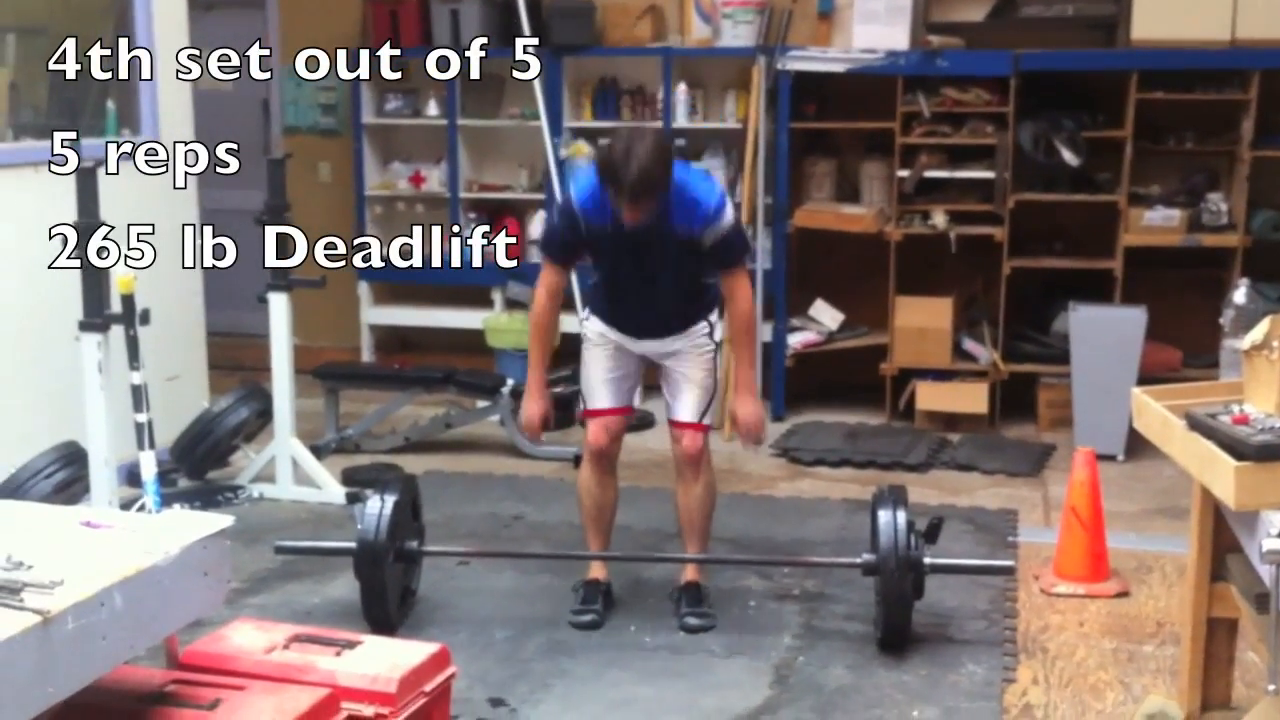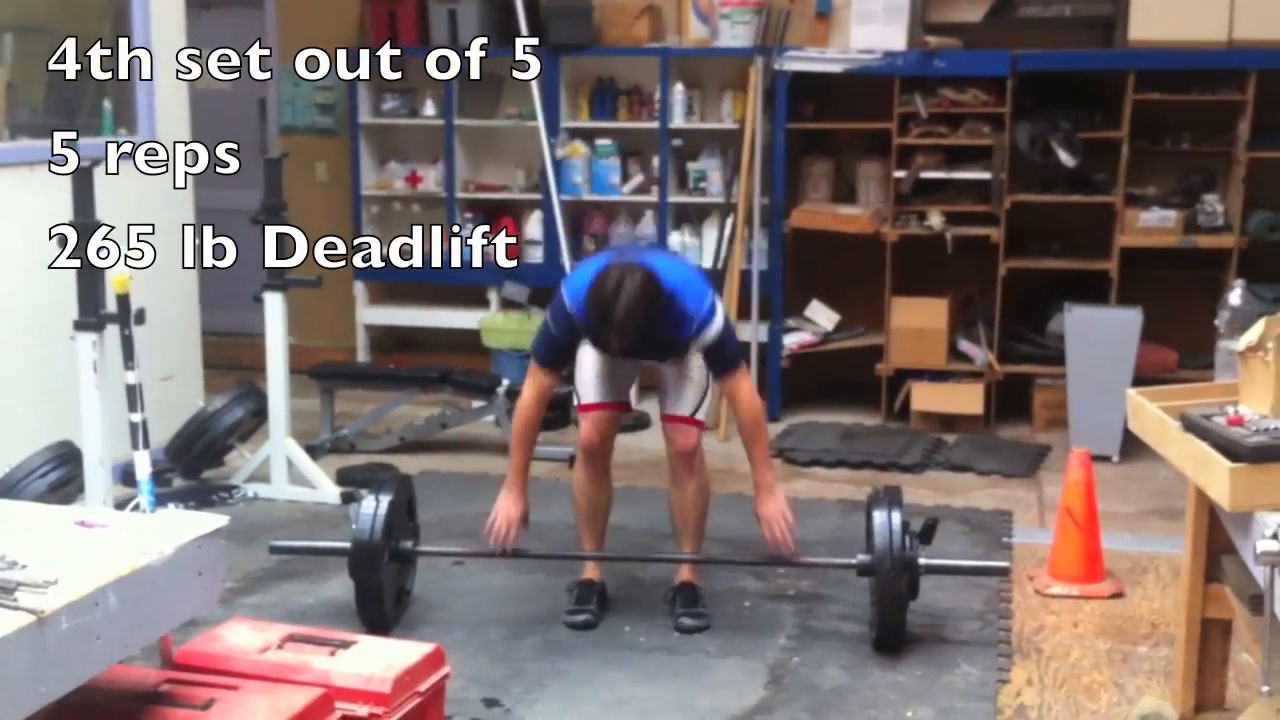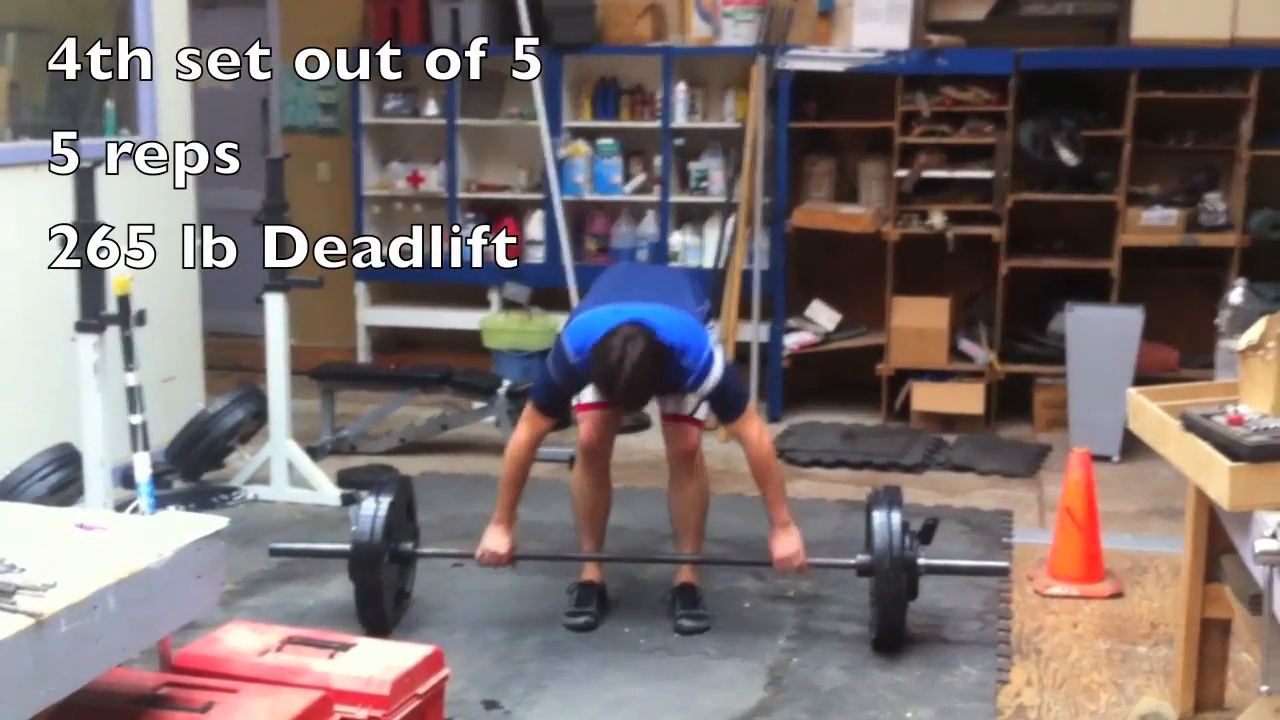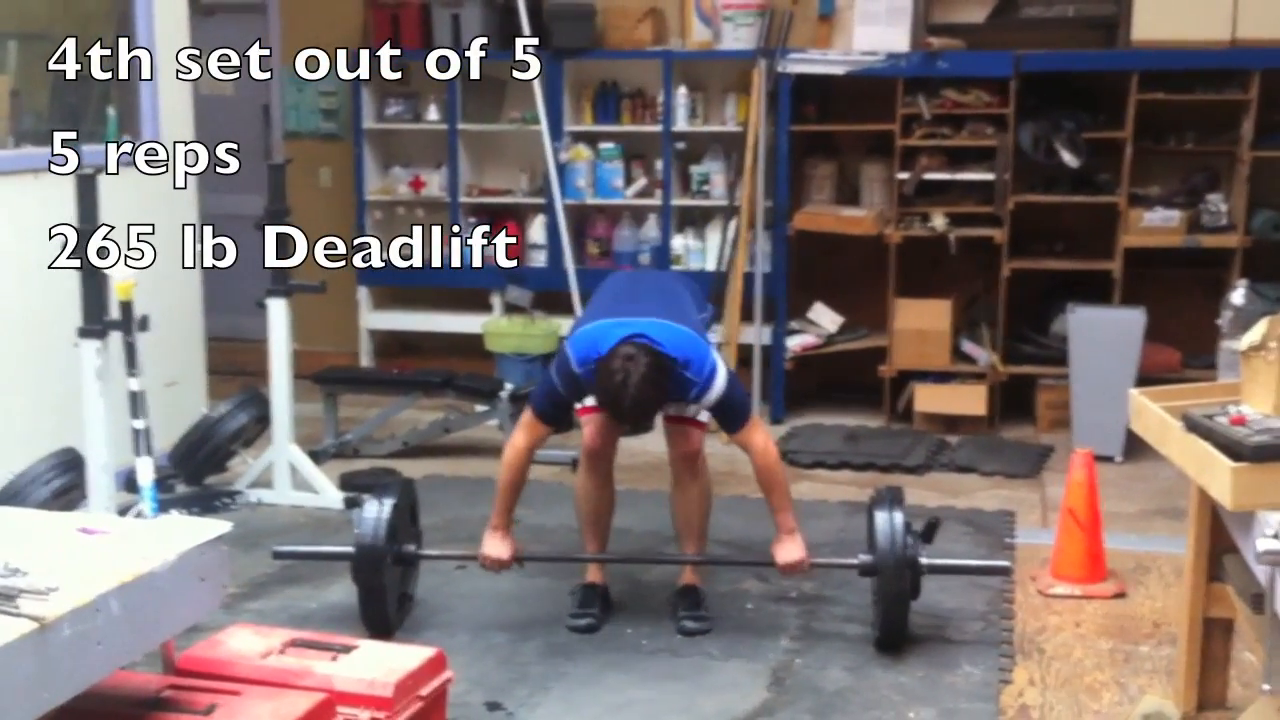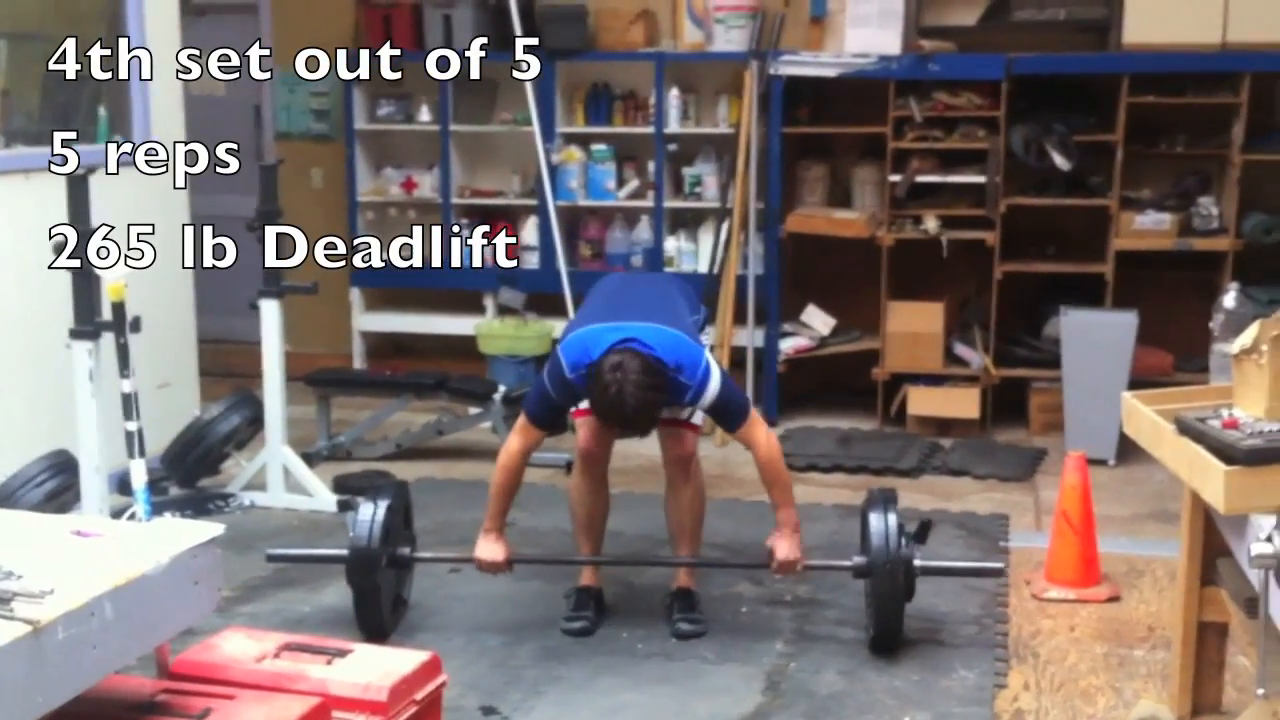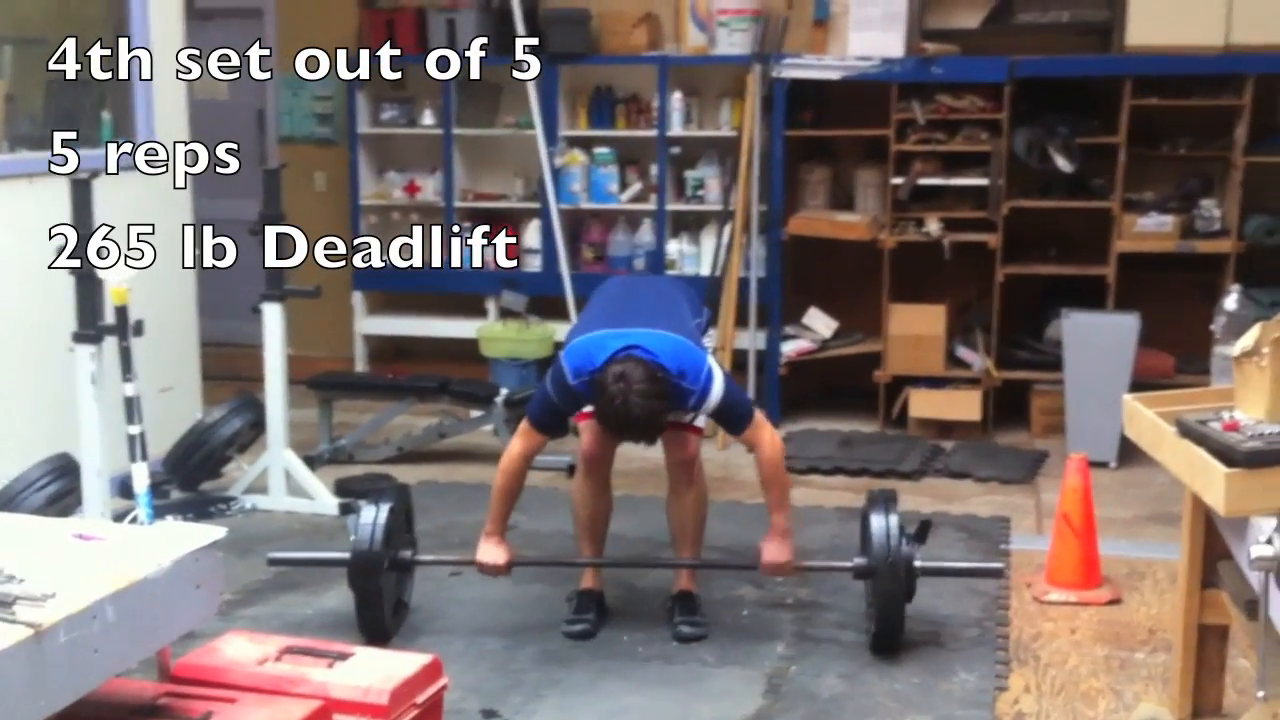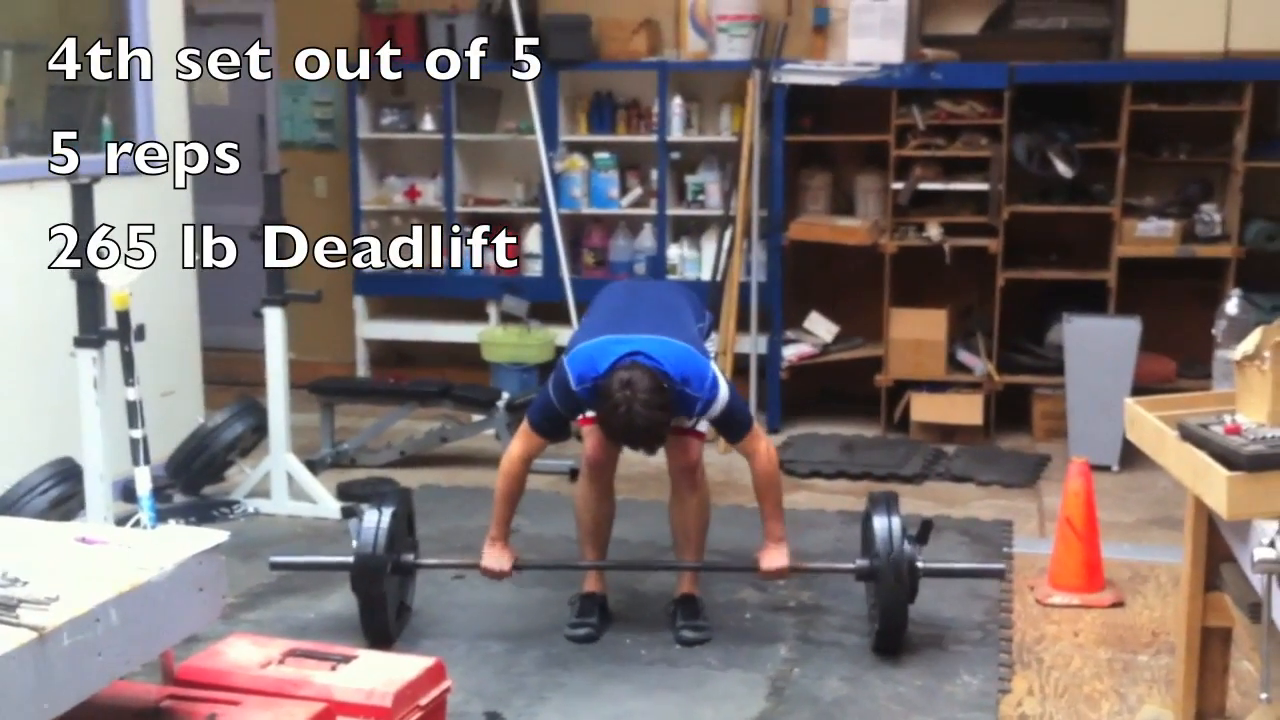
dt=0.2s
person 1, frame 1
left shoulder: (706, 201)
right shoulder: (580, 199)
left elbow: (738, 292)
right elbow: (550, 290)
left wrist: (744, 389)
right wrist: (536, 386)
left hip: (687, 326)
right hip: (611, 325)
left knee: (691, 449)
right knee: (599, 443)
left ankle: (692, 577)
right ankle: (596, 574)
person 1, frame 2
left shoulder: (695, 306)
right shoulder: (574, 300)
left elbow: (743, 395)
right elbow: (535, 393)
left wrist: (767, 491)
right wrist: (513, 491)
left hip: (676, 344)
right hip: (599, 335)
left knee: (685, 446)
right knee: (592, 442)
left ankle: (687, 578)
right ankle: (591, 575)
person 1, frame 3
left shoulder: (694, 353)
right shoulder: (576, 350)
left elbow: (754, 436)
right elbow: (525, 436)
left wrist: (783, 527)
right wrist: (500, 524)
right hip: (603, 336)
left knee: (685, 447)
right knee: (591, 442)
left ankle: (687, 580)
right ankle: (591, 576)
person 1, frame 4
left shoulder: (697, 364)
right shoulder: (577, 361)
left elbow: (759, 444)
right elbow: (522, 442)
left wrist: (788, 533)
right wrist: (497, 529)
left knee: (688, 450)
right knee: (594, 446)
left ankle: (690, 580)
right ankle: (594, 578)
person 1, frame 5
left shoulder: (691, 368)
right shoulder: (570, 367)
left elbow: (762, 439)
right elbow: (518, 444)
left wrist: (787, 529)
right wrist: (491, 531)
left knee: (682, 453)
right knee: (588, 449)
left ankle: (684, 585)
right ankle: (588, 581)
person 1, frame 6
left shoulder: (695, 374)
right shoulder: (573, 372)
left elbow: (767, 439)
right elbow: (520, 449)
left wrist: (779, 533)
right wrist: (493, 535)
left knee: (684, 458)
right knee: (592, 453)
left ankle: (685, 588)
right ankle: (589, 585)
person 1, frame 7
left shoulder: (698, 381)
right shoulder: (576, 377)
left elbow: (761, 451)
right elbow: (519, 451)
left wrist: (774, 540)
right wrist: (497, 540)
left knee: (687, 463)
right knee: (596, 459)
left ankle: (688, 592)
right ankle: (592, 589)
